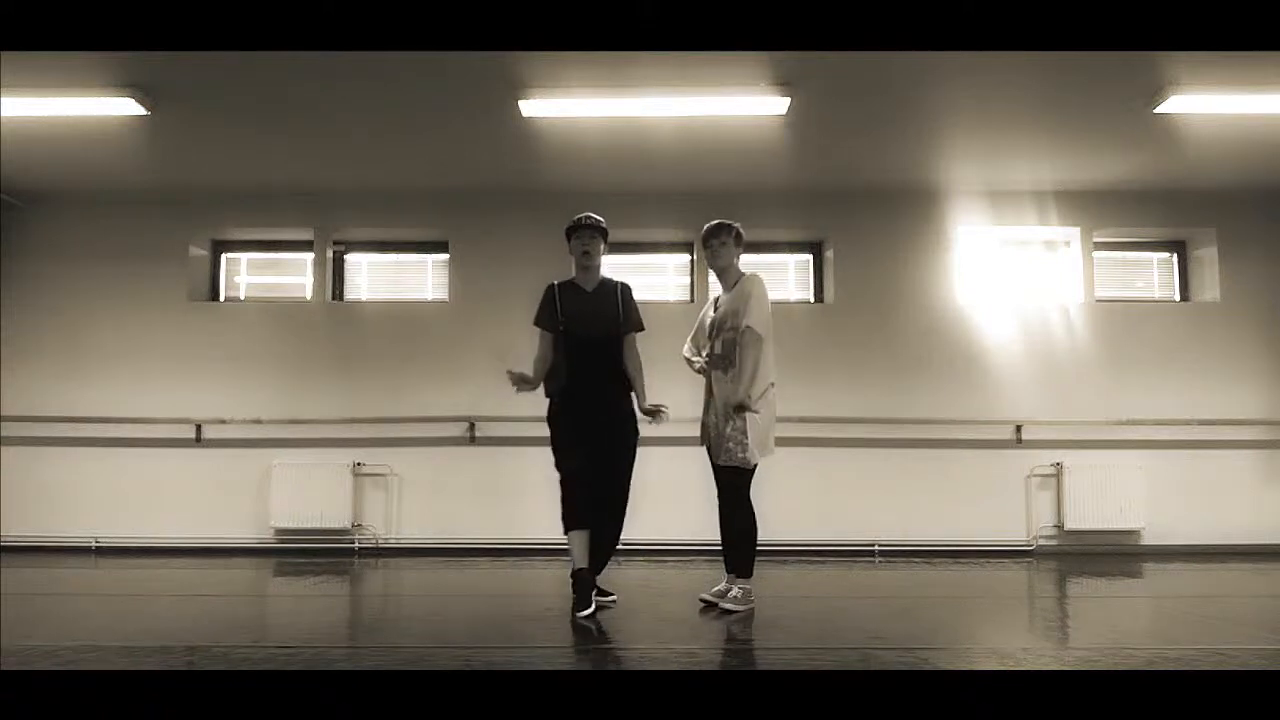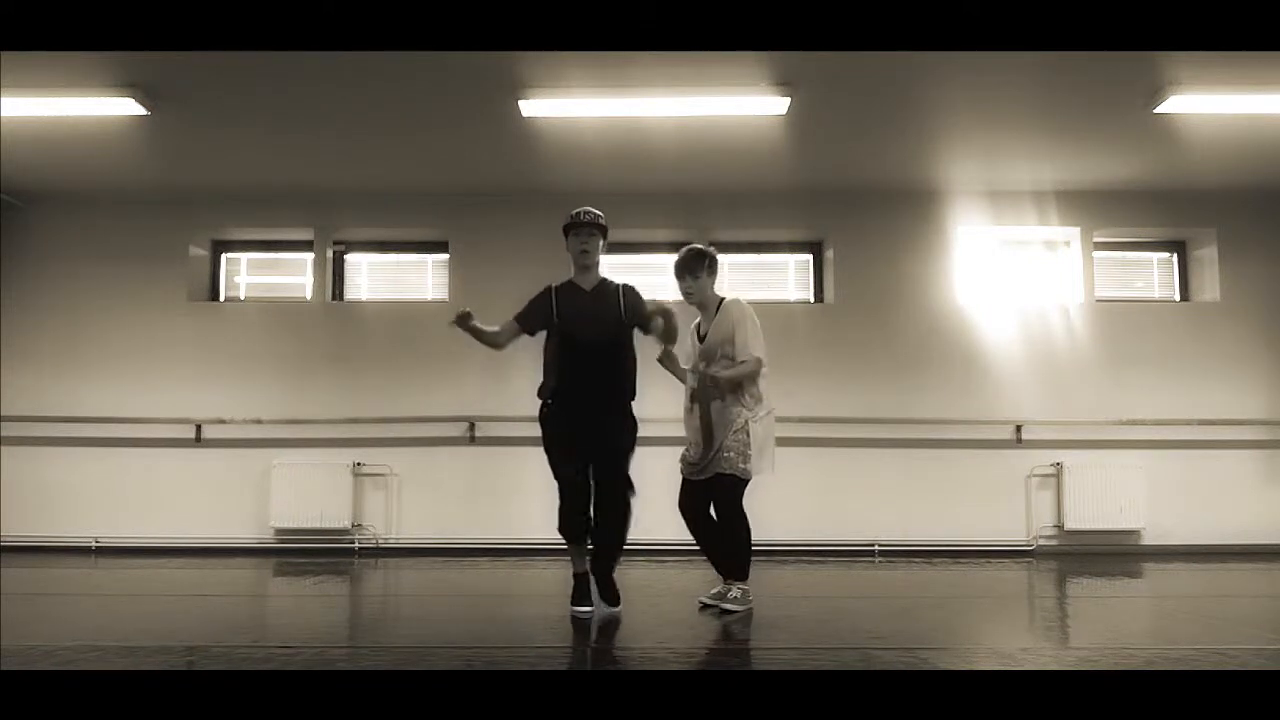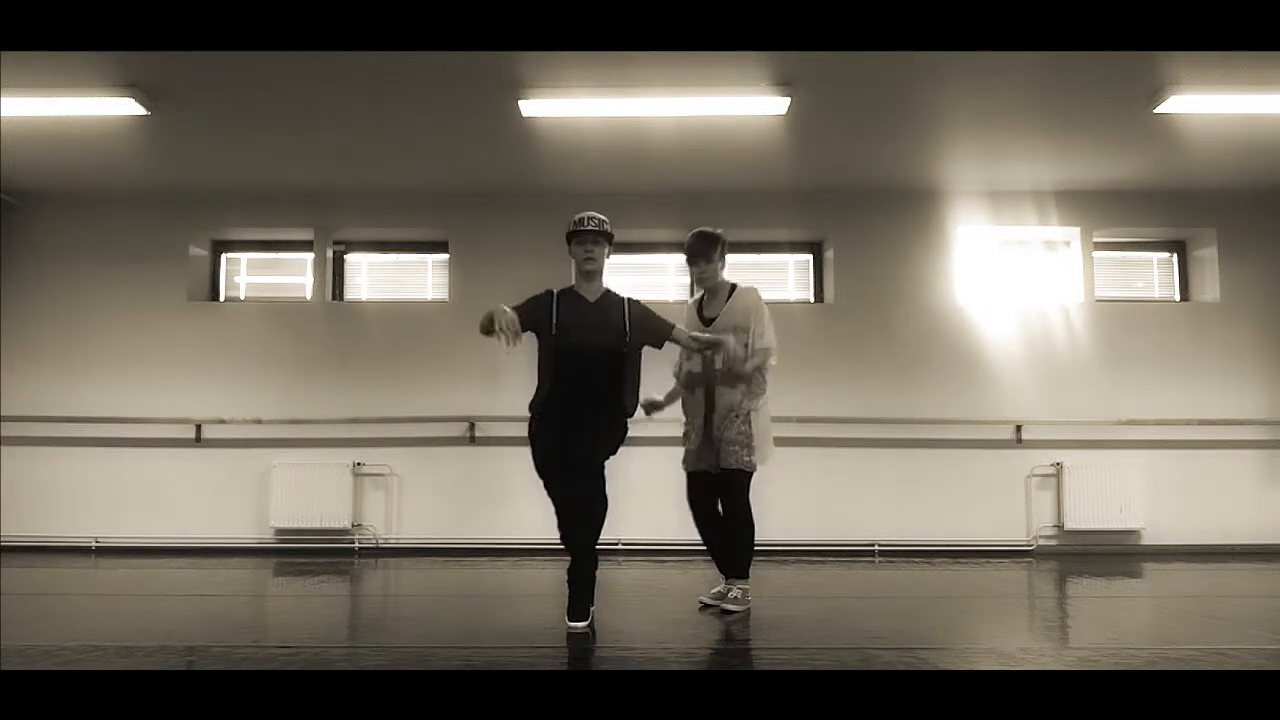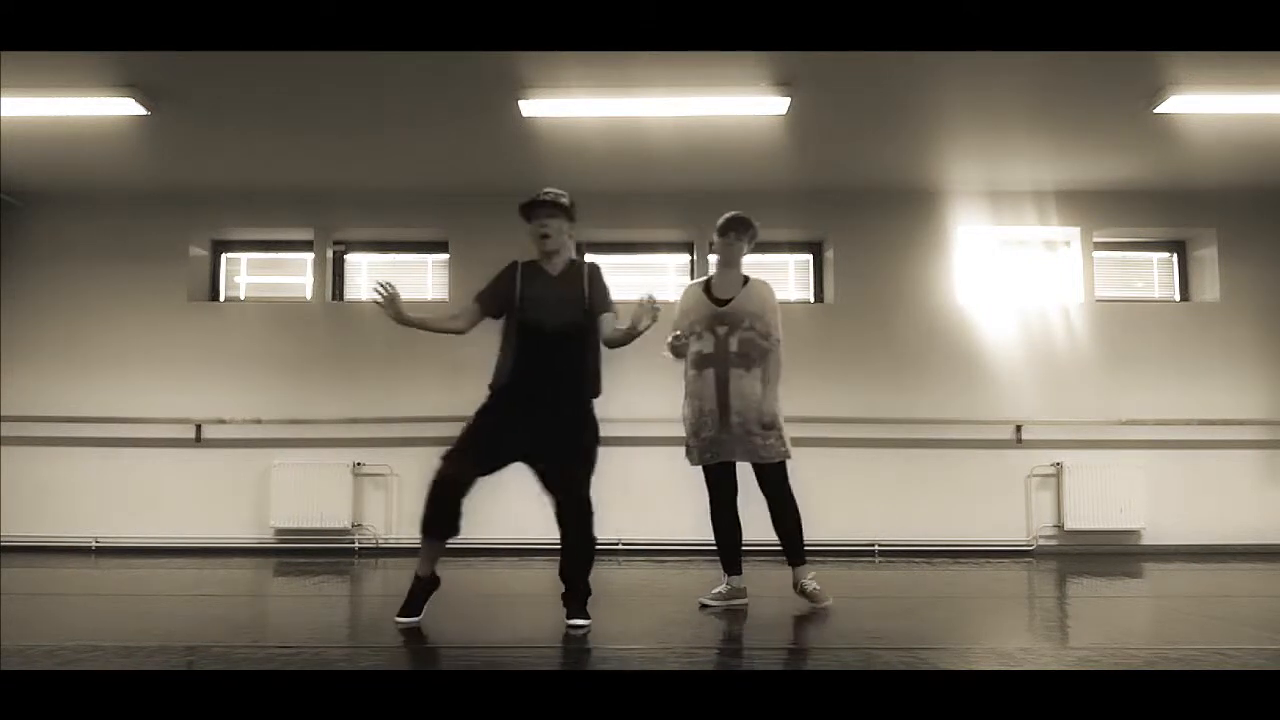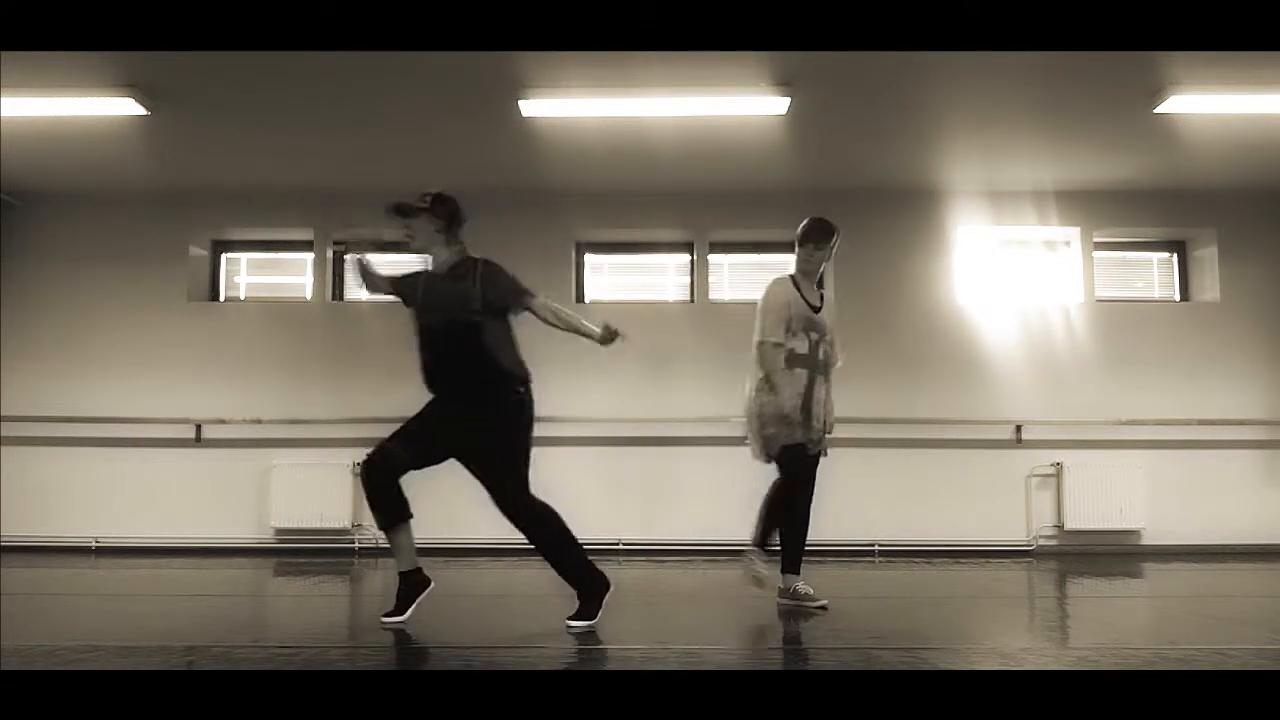
dt=1s
person 1, frame 1
left shoulder: (620, 293)
right shoulder: (555, 295)
left elbow: (629, 351)
right elbow: (546, 353)
left wrist: (642, 400)
right wrist: (533, 380)
left hip: (614, 407)
right hip: (569, 406)
left knee: (612, 495)
right knee: (576, 484)
left ankle: (588, 576)
right ankle: (584, 581)
person 1, frame 2
left shoulder: (625, 296)
right shoulder: (552, 298)
left elbow: (669, 339)
right elbow: (500, 339)
left wrist: (664, 318)
right wrist: (471, 325)
left hip: (613, 412)
right hip: (563, 412)
left knee: (615, 488)
right knee: (574, 492)
left ankle: (603, 569)
right ankle: (580, 577)
person 1, frame 3
left shoulder: (629, 311)
right shoulder: (548, 304)
left elbow: (687, 338)
right elbow: (487, 326)
left wrist: (720, 341)
right wrist: (500, 314)
left hip: (603, 422)
right hip: (553, 423)
left knee: (584, 498)
right knee: (575, 503)
left ankle: (580, 593)
right ankle: (582, 591)
person 1, frame 4
left shoulder: (589, 276)
right shoulder: (515, 276)
left elbow: (608, 334)
right elbow: (463, 320)
left wrist: (634, 329)
right wrist: (408, 319)
left hip: (569, 413)
right hip: (512, 406)
left knee: (575, 507)
right knee: (451, 478)
left ankle: (576, 601)
right ankle: (424, 579)
person 1, frame 5
left shoulder: (483, 274)
right shoulder: (422, 283)
left elbow: (542, 308)
right elbow: (374, 284)
left wrist: (593, 332)
right wrist: (359, 252)
left hip: (499, 405)
right hip: (451, 405)
left knee: (513, 498)
right knee: (378, 467)
left ankle: (591, 585)
right ankle: (411, 577)
person 2, frame 1
left shoulder: (751, 285)
right shoulder: (713, 303)
left elbow: (752, 335)
right elbow: (691, 347)
left wrist: (743, 390)
right wrist: (699, 363)
left hip: (745, 406)
right hip: (716, 406)
left knee: (737, 494)
right knee: (725, 496)
left ankle: (744, 584)
right ankle: (731, 578)
person 2, frame 2
left shoulder: (737, 311)
right shoulder: (695, 329)
left elbow: (755, 364)
left wrist: (724, 374)
right wrist: (673, 367)
left hip: (742, 423)
right hip: (705, 430)
left knee: (727, 501)
right knee: (691, 504)
left ankle: (741, 585)
right ankle: (728, 579)
person 2, frame 3
left shoulder: (748, 297)
right shoulder: (693, 309)
left elbow: (766, 353)
left wrist: (747, 367)
right wrist: (664, 401)
left hip: (740, 413)
right hip: (702, 419)
left knee: (734, 498)
right knee: (700, 499)
left ankle: (740, 584)
right ankle: (728, 578)
person 2, frame 4
left shoulder: (760, 291)
right shoulder: (693, 293)
left elbow: (774, 348)
right elbow: (681, 348)
left wrist: (770, 398)
right wrist: (674, 344)
left hip: (752, 404)
right hip: (707, 408)
left knee: (776, 487)
right knee: (721, 495)
left ankle: (801, 573)
right ankle: (733, 582)
person 2, frame 5
left shoulder: (826, 302)
right shoulder: (779, 289)
right elbow: (766, 346)
left wrist: (827, 407)
right wrist: (780, 394)
left hip: (811, 408)
right hip: (777, 400)
left knee: (803, 491)
right knee: (794, 474)
left ankle: (791, 580)
right ankle: (757, 548)
